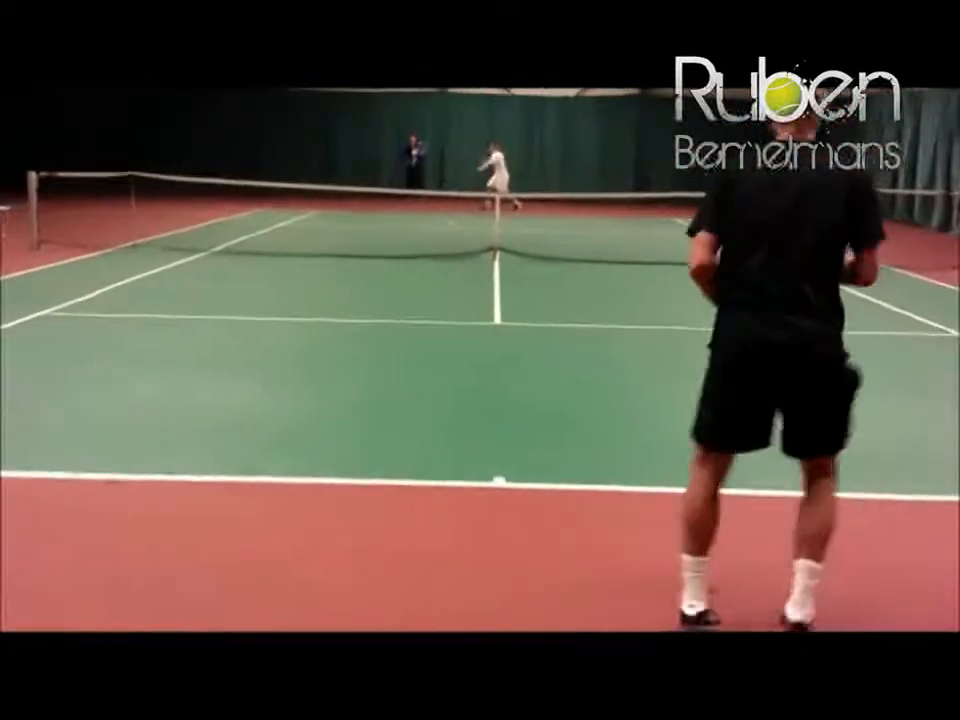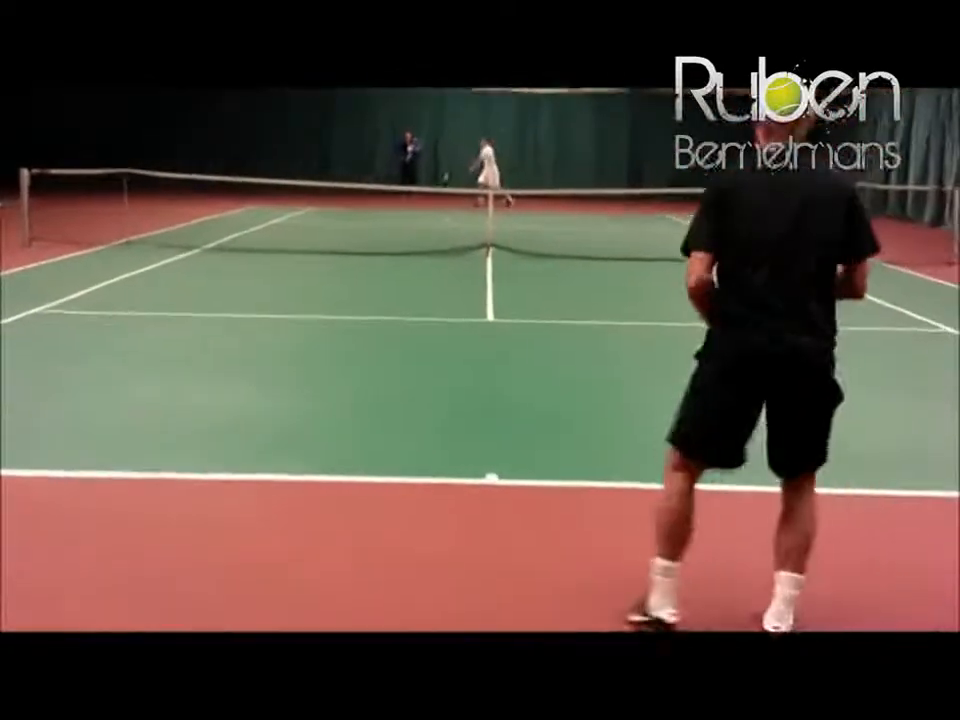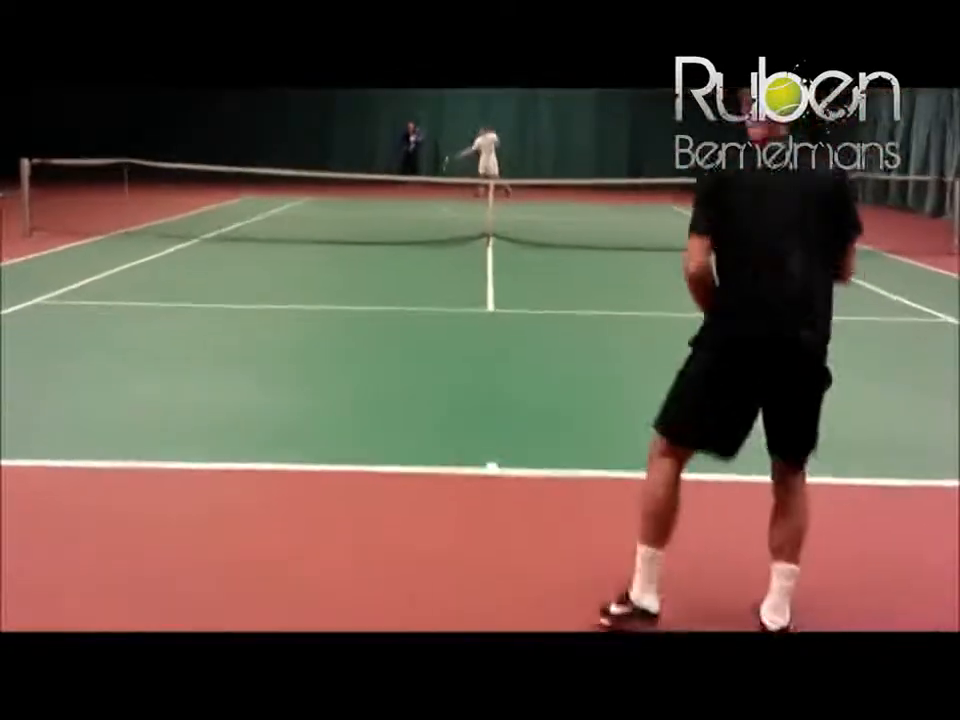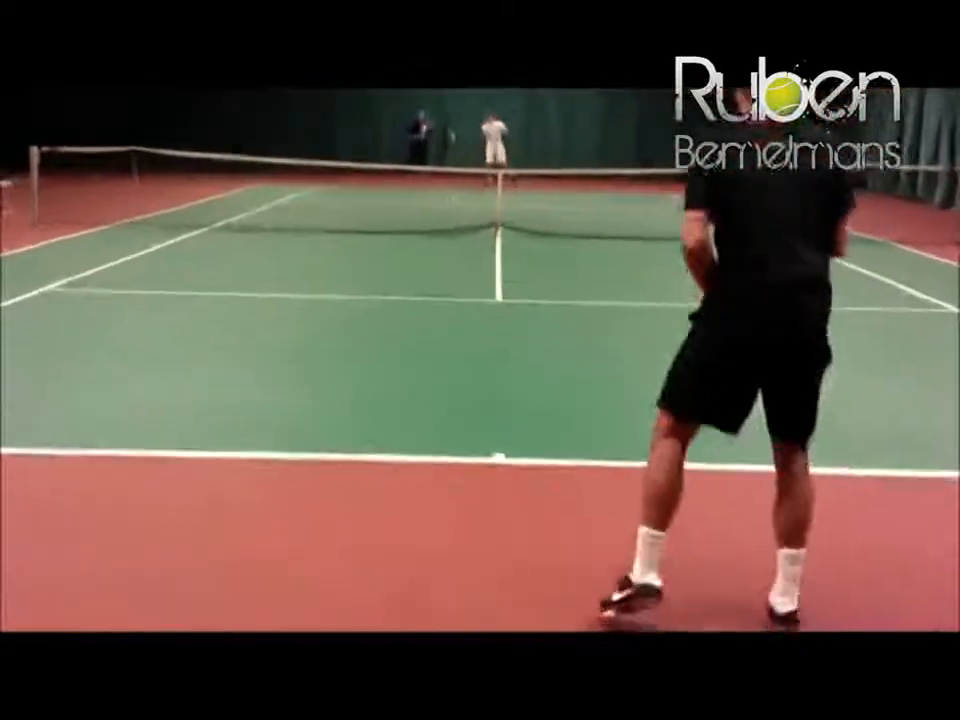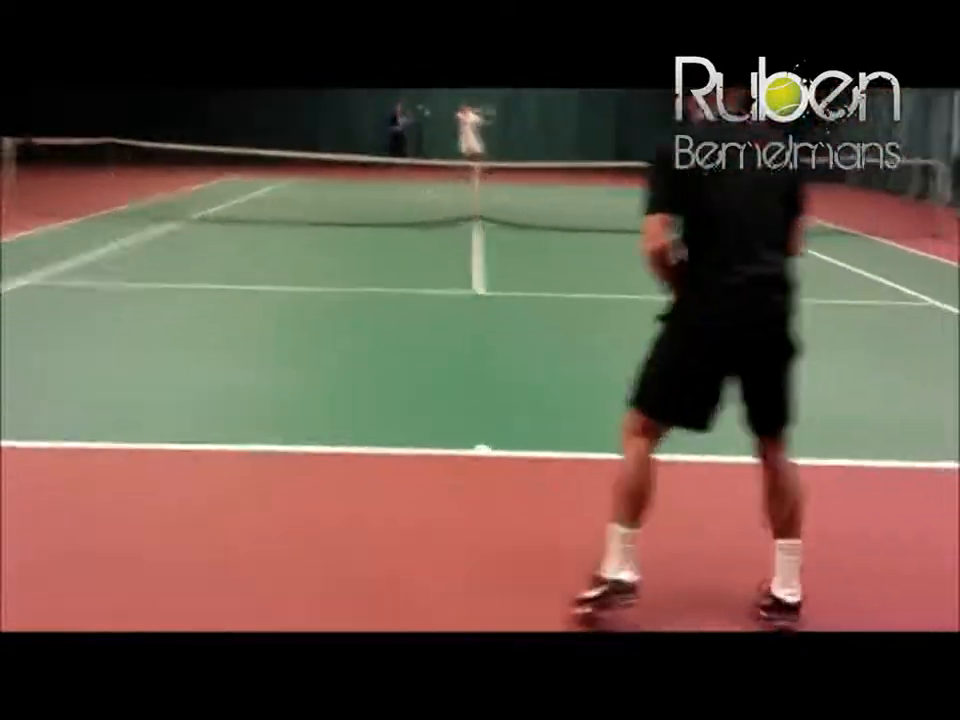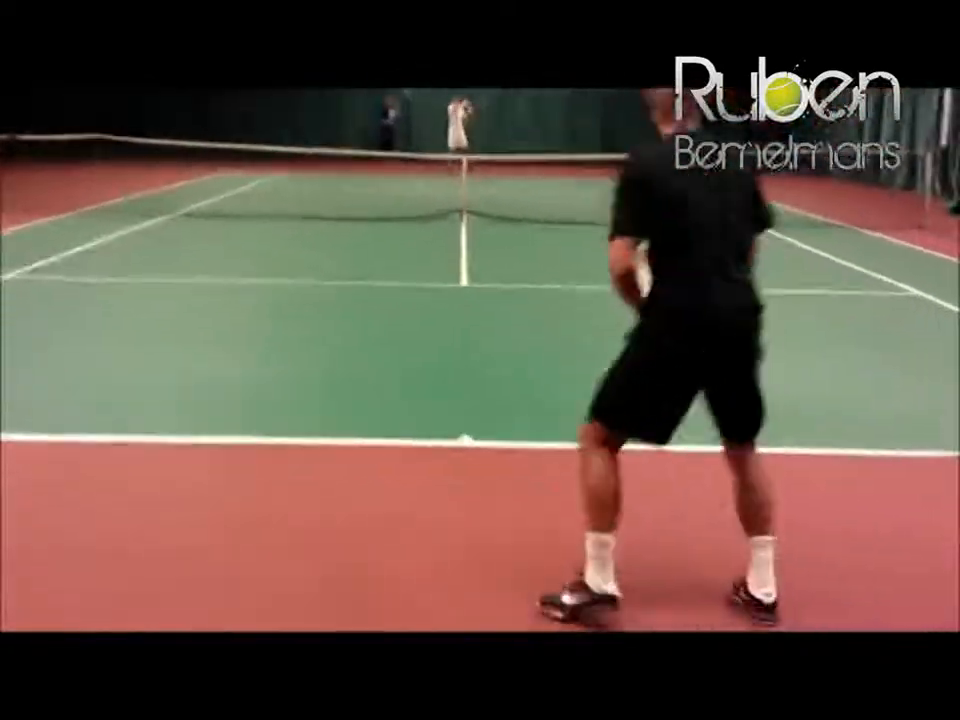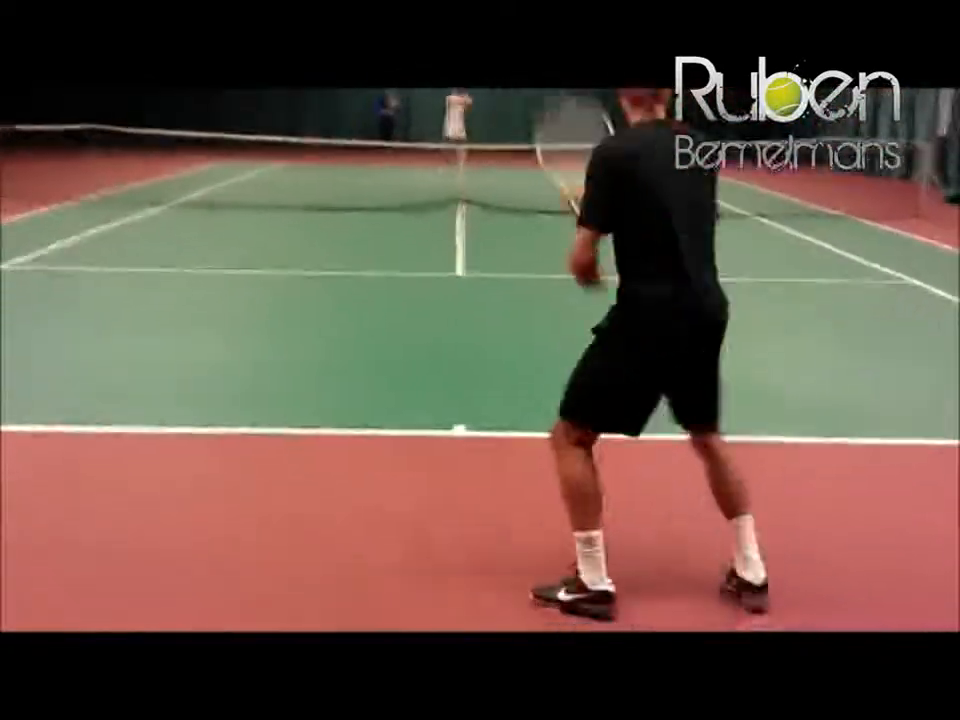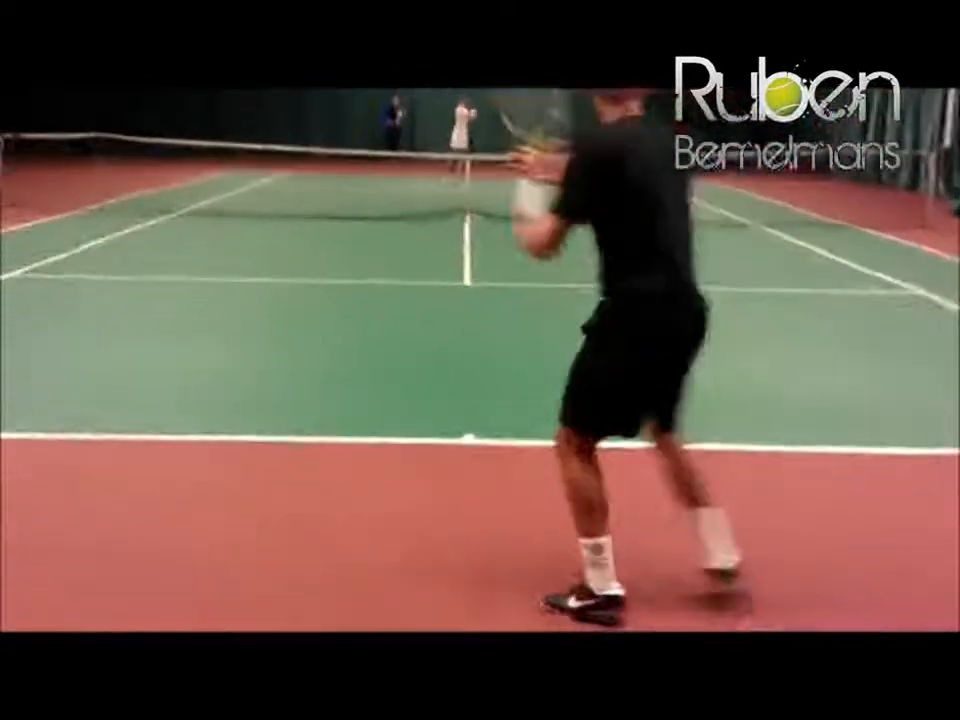
dt=0.1s
person 1, frame 1
left shoulder: (735, 174)
right shoulder: (850, 178)
left elbow: (700, 264)
right elbow: (866, 272)
left hip: (741, 339)
right hip: (813, 342)
left knee: (708, 465)
right knee: (820, 476)
left ankle: (694, 605)
right ankle: (801, 611)
person 1, frame 2
left shoulder: (727, 187)
right shoulder: (840, 191)
left elbow: (697, 281)
right elbow: (856, 286)
left hip: (736, 350)
right hip: (807, 358)
left knee: (681, 468)
right knee: (800, 487)
left ankle: (659, 608)
right ankle: (779, 619)
person 1, frame 3
left shoulder: (722, 173)
right shoulder: (830, 177)
left elbow: (697, 267)
right elbow: (843, 269)
left hip: (733, 336)
right hip: (803, 346)
left knee: (667, 455)
right knee: (790, 476)
left ankle: (643, 597)
right ankle: (776, 614)
person 1, frame 4
left shoulder: (718, 148)
right shoulder: (820, 148)
left elbow: (695, 241)
right elbow: (837, 242)
left wrist: (717, 291)
left hip: (736, 312)
right hip: (803, 317)
left knee: (670, 432)
right knee: (792, 457)
left ankle: (644, 576)
right ankle: (785, 600)
person 1, frame 5
left shoulder: (678, 149)
right shoulder: (776, 146)
left elbow: (657, 247)
right elbow: (792, 244)
left wrist: (685, 291)
left hip: (708, 311)
right hip: (770, 313)
left knee: (640, 431)
right knee: (773, 447)
left ankle: (618, 573)
right ankle: (785, 591)
person 1, frame 6
left shoulder: (643, 167)
right shoulder: (738, 165)
left elbow: (622, 267)
left wrist: (642, 302)
left hip: (676, 325)
right hip: (736, 325)
left knee: (597, 441)
right knee: (742, 453)
left ankle: (597, 584)
right ankle: (762, 588)
person 1, frame 7
left shoulder: (613, 152)
left elbow: (582, 259)
left wrist: (585, 274)
left hip: (645, 318)
right hip: (705, 311)
left knee: (570, 437)
right knee: (707, 438)
left ankle: (593, 582)
right ankle: (751, 571)
person 1, frame 8
left shoulder: (598, 147)
right shoulder: (670, 141)
left elbow: (545, 244)
left wrist: (526, 229)
right wrist: (565, 174)
left hip: (636, 317)
right hip: (685, 312)
left knee: (574, 445)
right knee: (663, 430)
left ankle: (602, 589)
right ankle: (721, 556)
